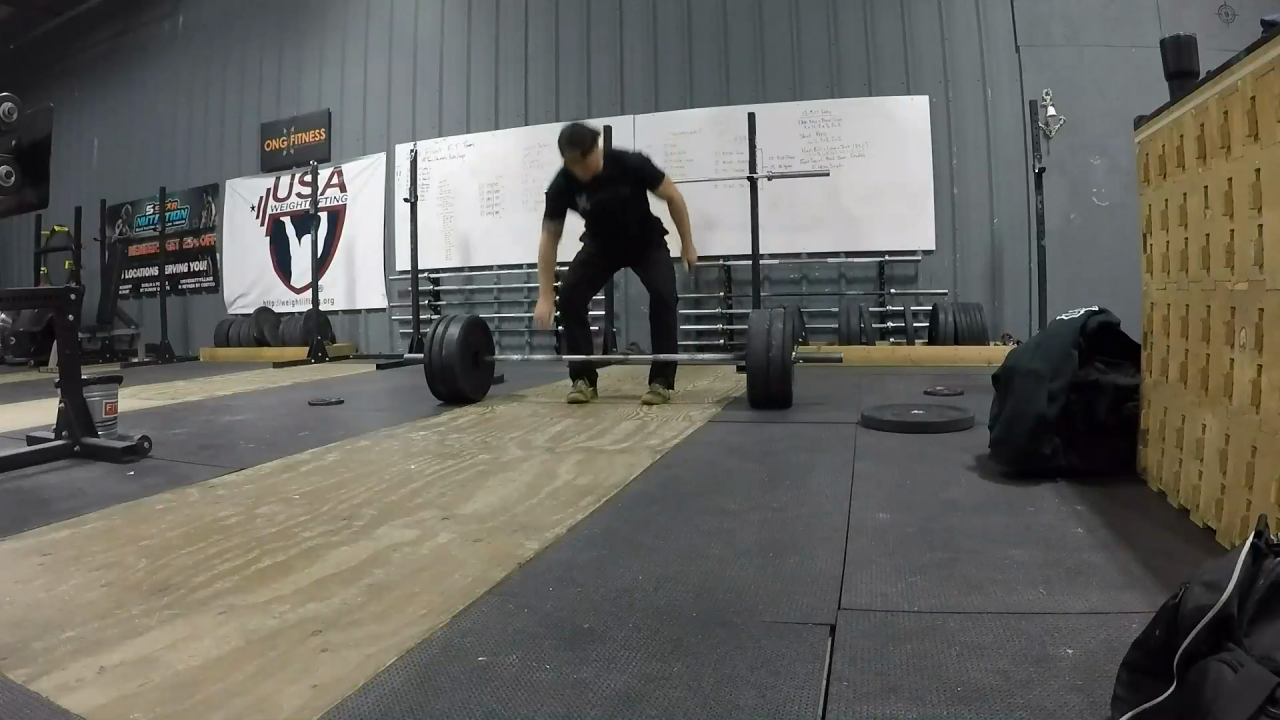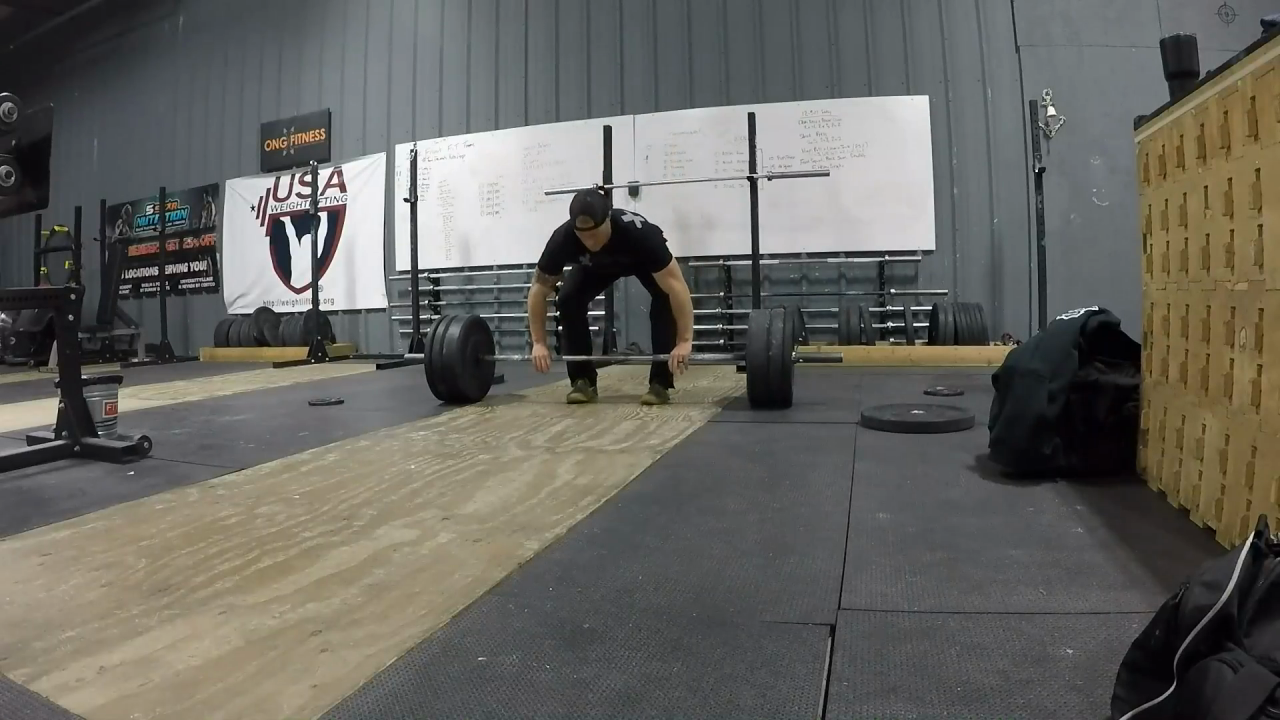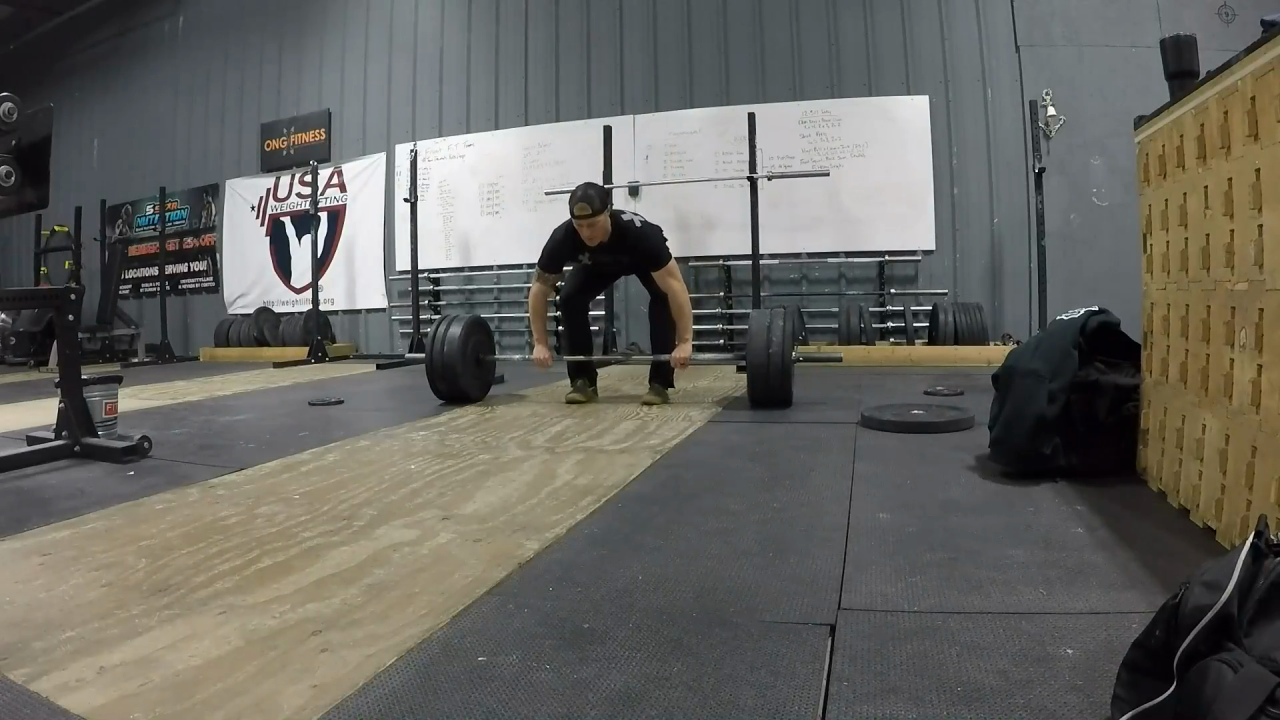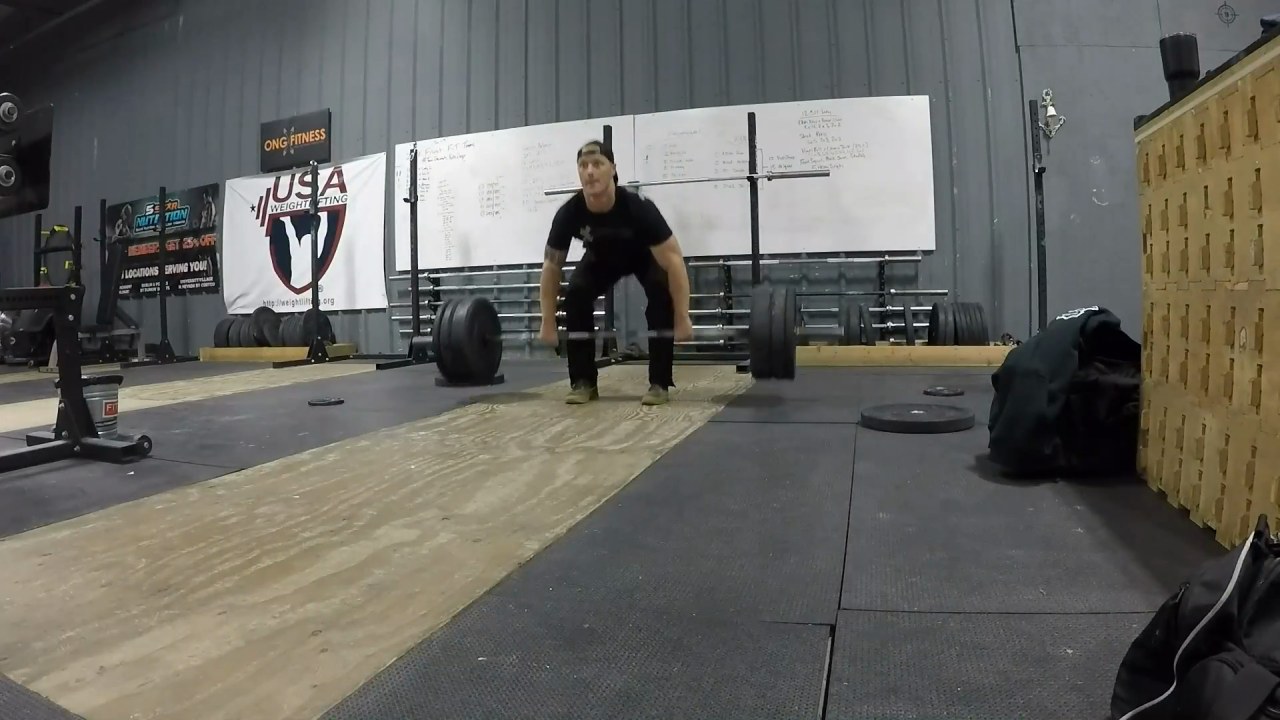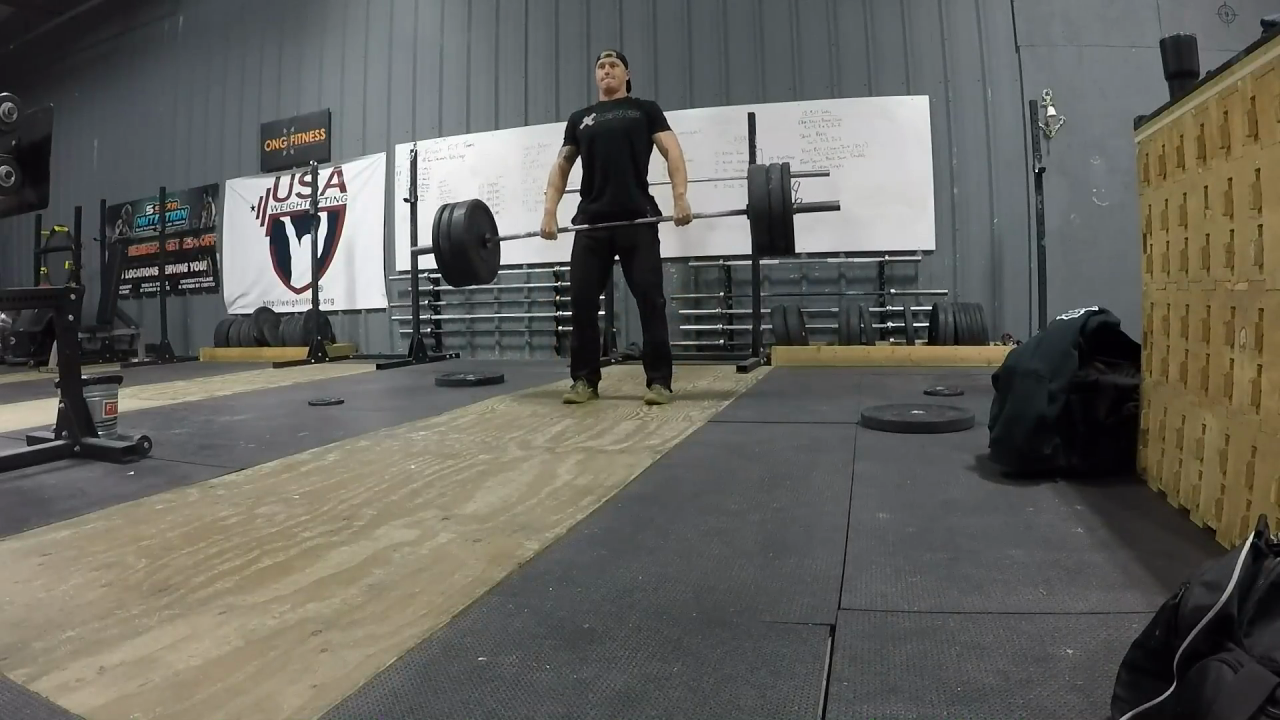
dt=1s
person 1, frame 1
left shoulder: (631, 164)
right shoulder: (560, 186)
left elbow: (673, 196)
right elbow: (549, 238)
left wrist: (687, 244)
right wrist: (545, 297)
left hip: (646, 243)
right hip: (600, 246)
left knee: (663, 294)
right knee: (569, 296)
left ankle: (661, 381)
right ankle: (583, 379)
person 1, frame 2
left shoulder: (638, 232)
right shoulder: (562, 240)
left elbow: (677, 287)
right elbow: (538, 291)
left wrist: (684, 341)
right wrist: (539, 343)
left hip: (642, 259)
right hip: (596, 265)
left knee: (665, 296)
right knee: (568, 299)
left ankle: (660, 383)
right ankle: (583, 380)
person 1, frame 3
left shoulder: (639, 232)
right shoulder: (562, 239)
left elbow: (675, 288)
right elbow: (539, 291)
left wrist: (684, 342)
right wrist: (540, 343)
left hip: (641, 257)
right hip: (597, 263)
left knee: (663, 296)
right knee: (569, 298)
left ankle: (660, 383)
right ankle: (583, 380)
person 1, frame 4
left shoulder: (637, 208)
right shoulder: (569, 214)
left elbow: (672, 261)
right elbow: (551, 268)
left wrist: (681, 318)
right wrist: (549, 322)
left hip: (644, 256)
right hip: (601, 258)
left knee: (660, 295)
right knee: (575, 297)
left ankle: (659, 383)
right ankle: (583, 382)
person 1, frame 5
left shoulder: (644, 110)
right shoulder: (580, 118)
left elbow: (671, 151)
right elbow: (561, 167)
left wrist: (680, 197)
right wrist: (550, 211)
left hip: (637, 217)
right hip: (591, 218)
left knee: (649, 297)
right knee: (582, 298)
left ankle: (659, 381)
right ankle: (585, 379)
